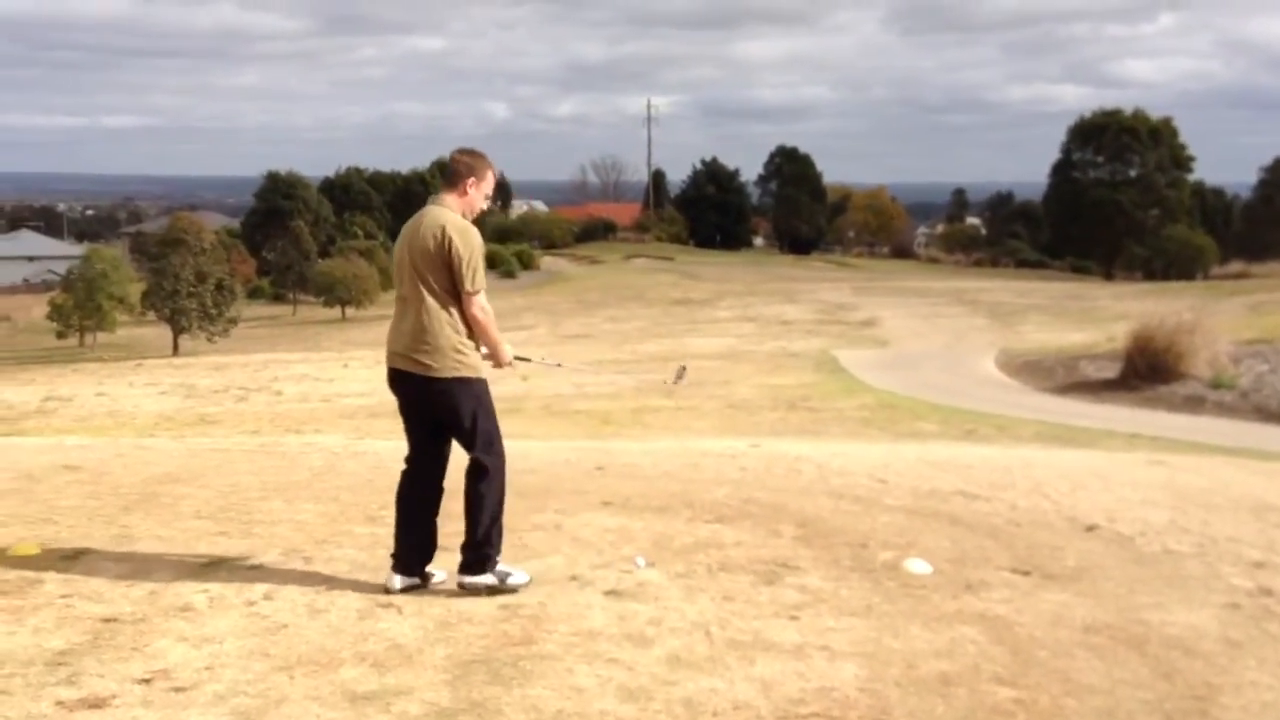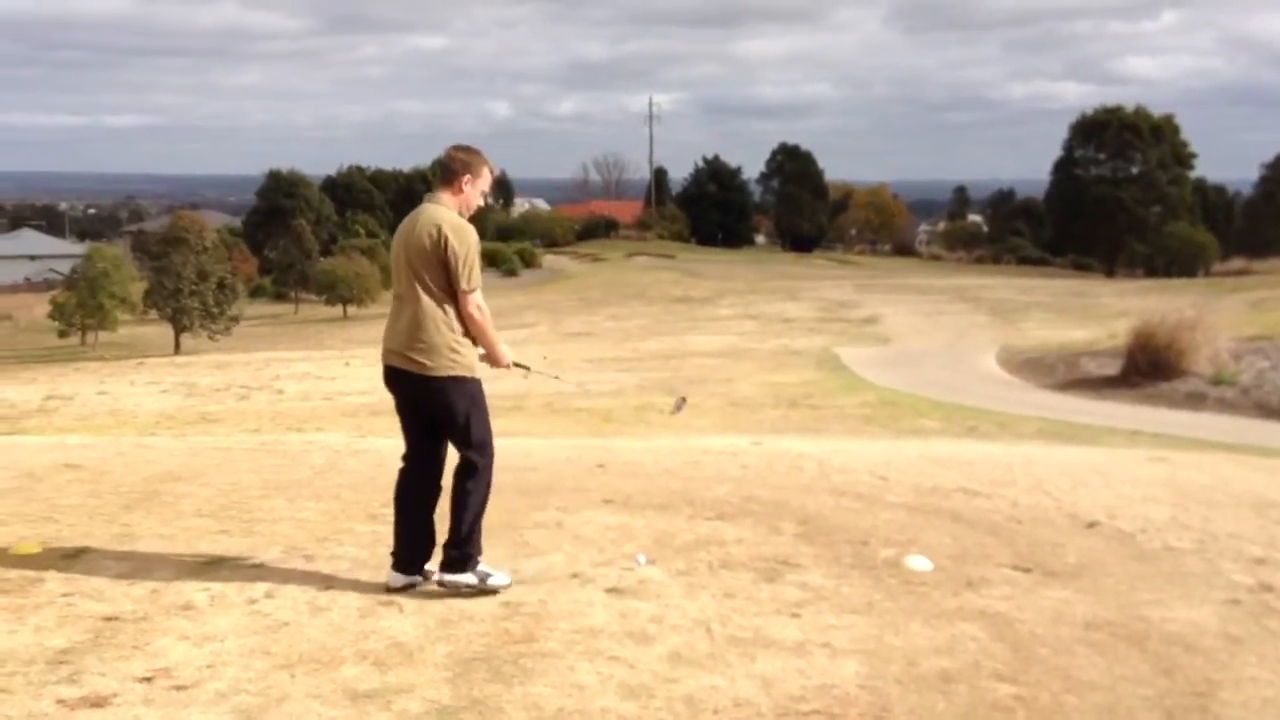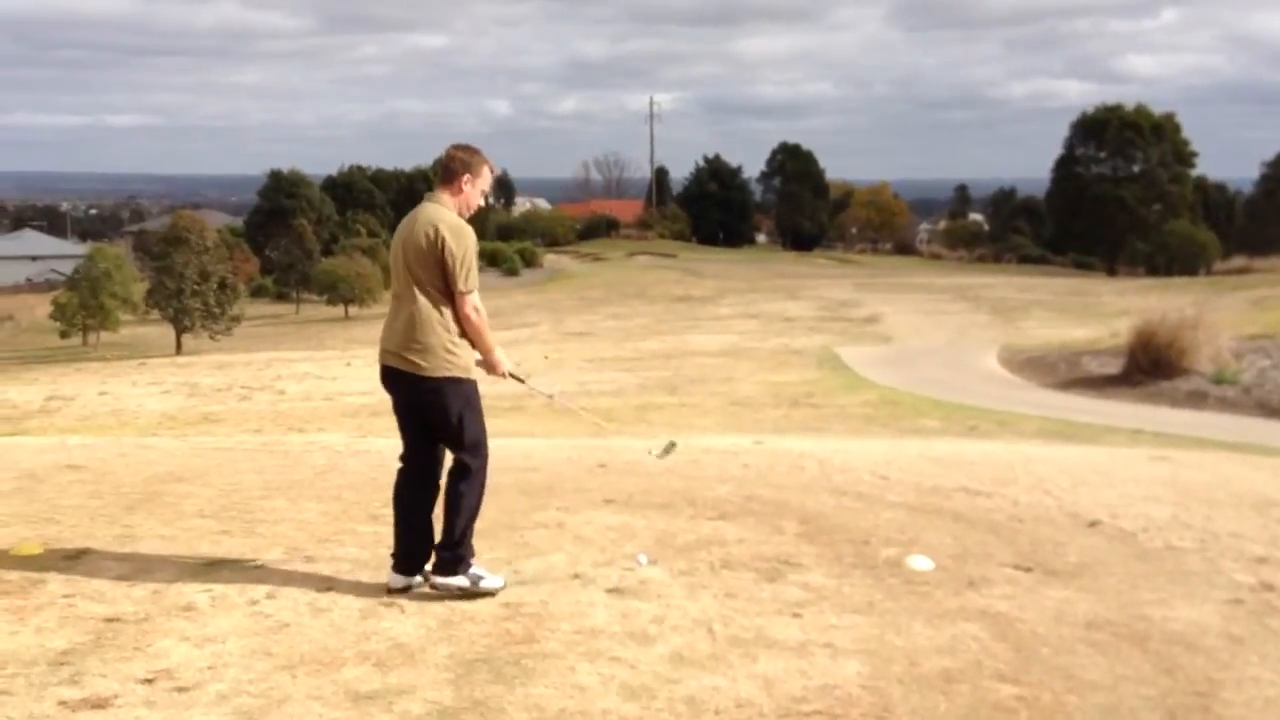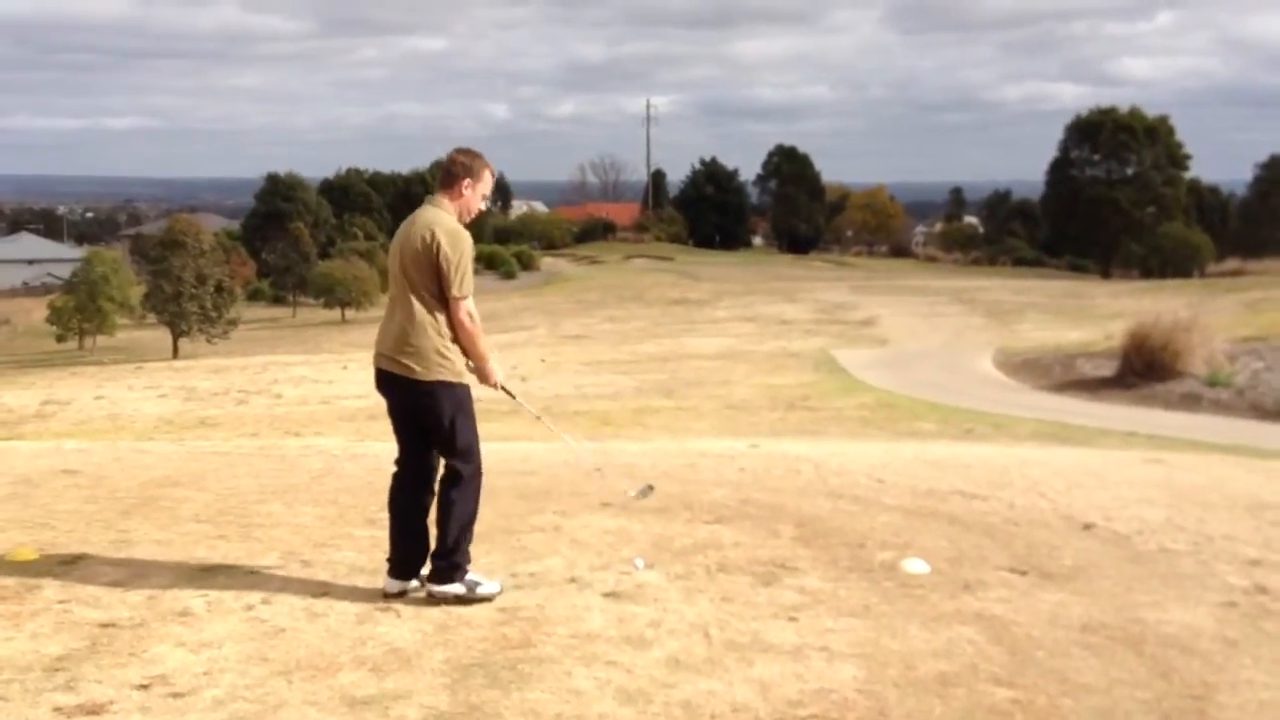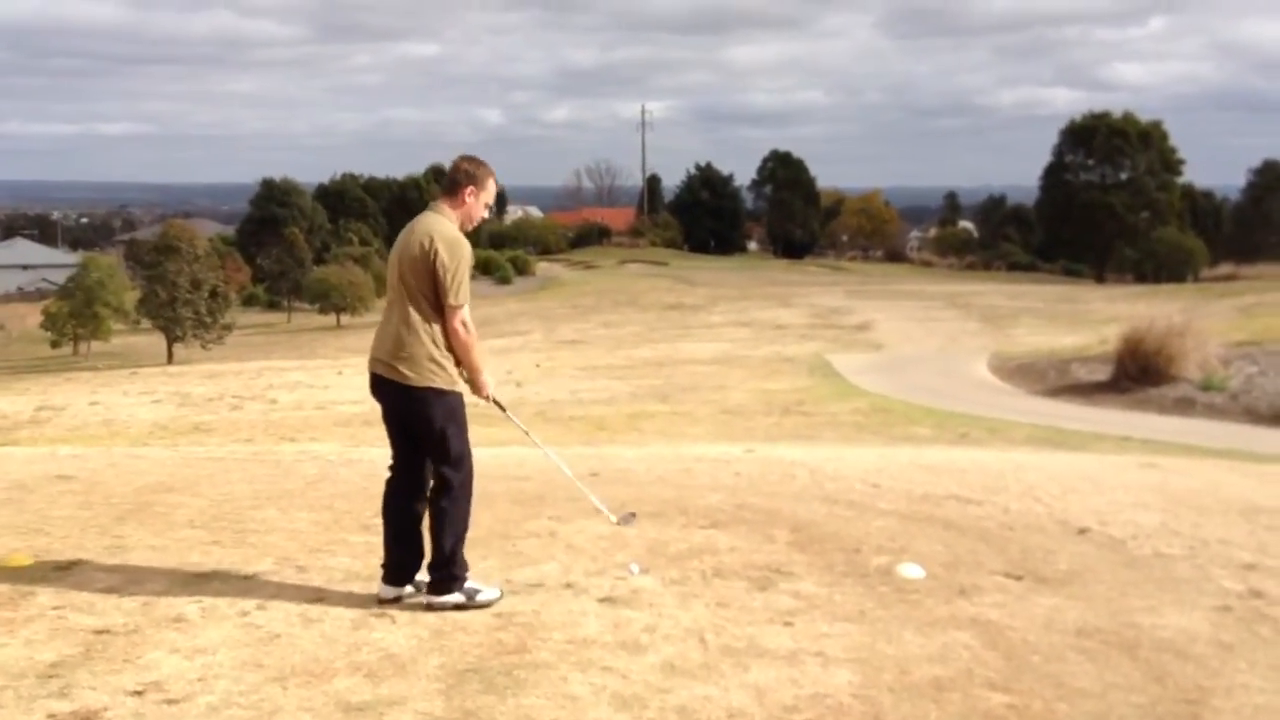
dt=0.1s
person 1, frame 1
left shoulder: (411, 228)
right shoulder: (461, 231)
right elbow: (475, 307)
left wrist: (479, 345)
right wrist: (498, 349)
left hip: (405, 364)
right hip: (450, 368)
left knee: (422, 464)
right knee: (488, 459)
left ankle: (408, 567)
right ankle: (478, 564)
person 1, frame 2
left shoulder: (407, 225)
right shoulder: (457, 229)
right elbow: (471, 306)
left wrist: (475, 344)
right wrist: (495, 349)
left hip: (401, 362)
right hip: (445, 366)
left knee: (420, 463)
right knee: (477, 458)
left ankle: (407, 565)
right ankle: (459, 563)
person 1, frame 3
left shoulder: (409, 224)
right shoulder: (455, 229)
right elbow: (468, 308)
left wrist: (473, 350)
right wrist: (492, 355)
left hip: (398, 361)
right hip: (441, 367)
left knee: (418, 464)
right knee: (471, 460)
left ankle: (408, 566)
right ankle: (452, 564)
person 1, frame 4
left shoulder: (409, 226)
right shoulder: (452, 234)
right elbow: (462, 314)
left wrist: (467, 357)
right wrist: (485, 363)
left hip: (394, 365)
right hip: (434, 372)
left knee: (413, 468)
right knee: (464, 467)
left ankle: (403, 570)
right ankle: (448, 571)
person 1, frame 5
left shoulder: (413, 230)
right shoulder: (452, 241)
right elbow: (457, 322)
left wrist: (461, 369)
right wrist: (478, 376)
left hip: (388, 370)
right hip: (428, 378)
left knee: (407, 475)
right knee: (453, 476)
left ankle: (398, 577)
right ankle: (446, 582)
